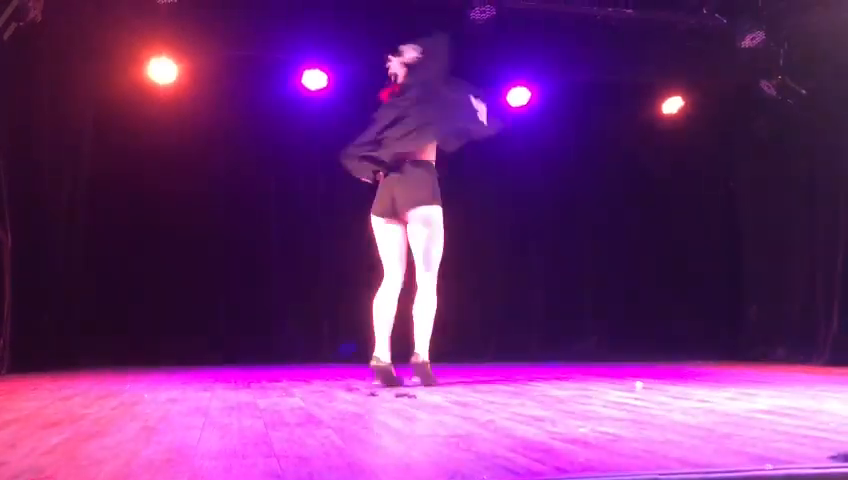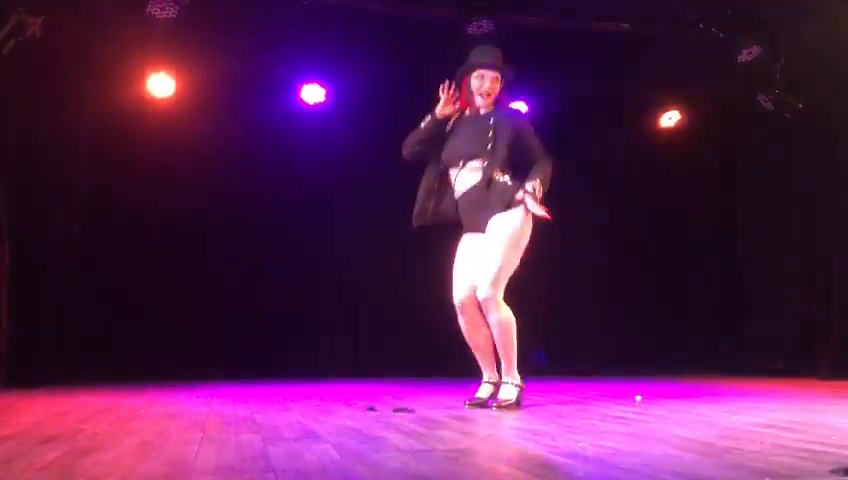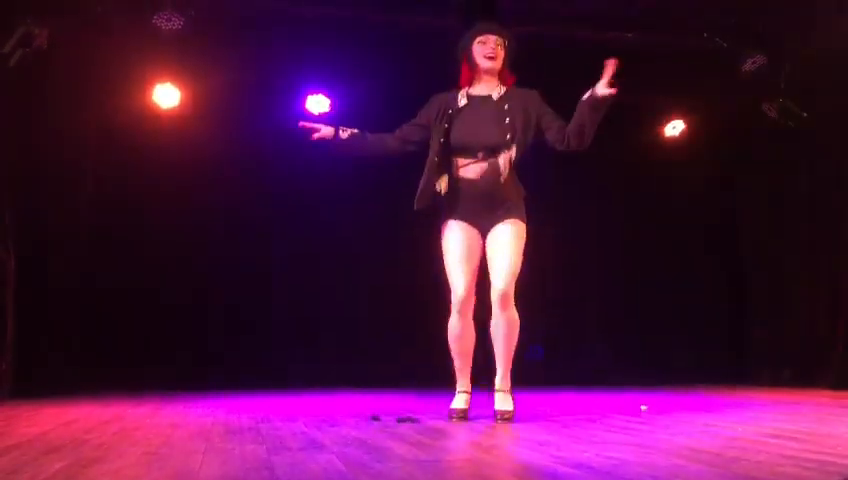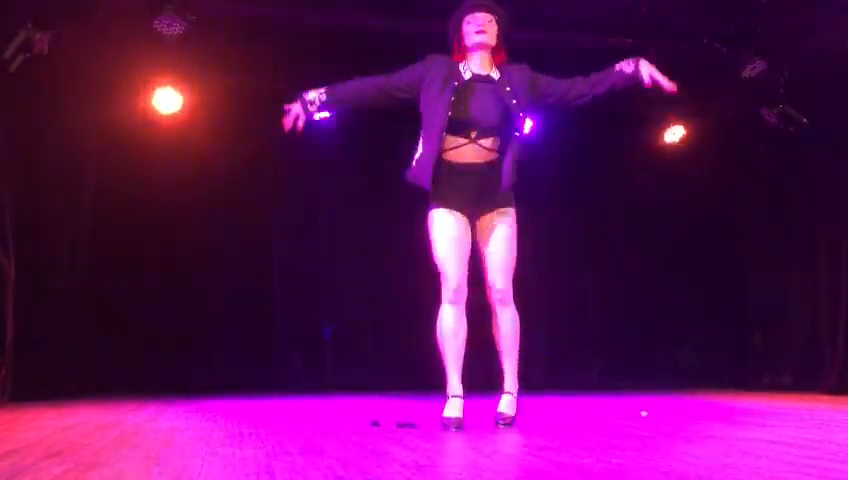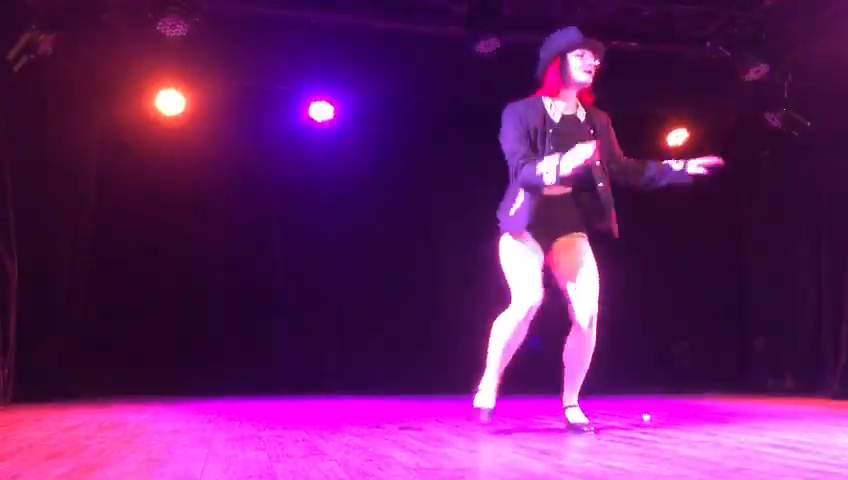
dt=1s
person 1, frame 1
left shoulder: (388, 108)
right shoulder: (434, 89)
left elbow: (353, 156)
right elbow: (438, 44)
right wrist: (414, 56)
left hip: (386, 195)
right hip: (422, 193)
left knee: (392, 280)
right knee: (427, 280)
left ankle: (382, 357)
right ankle: (421, 357)
person 1, frame 2
left shoulder: (509, 118)
right shoulder: (452, 126)
left elbow: (541, 161)
right elbow: (410, 152)
left wrist: (531, 192)
right wrist: (437, 117)
left hip: (506, 212)
right hip: (472, 225)
left knee: (487, 293)
right knee: (463, 301)
left ankle: (511, 379)
right ankle: (490, 378)
person 1, frame 3
left shoulder: (523, 102)
right shoulder: (446, 104)
left elbow: (570, 139)
right elbow: (396, 142)
left wrist: (595, 97)
right wrist: (339, 134)
left hip: (504, 209)
right hip: (460, 211)
left knee: (502, 294)
right knee: (462, 300)
left ankle: (503, 387)
right ankle: (463, 388)
person 1, frame 4
left shoulder: (516, 79)
right shoulder: (436, 71)
left elbow: (575, 90)
right elbow: (378, 88)
left wrist: (631, 71)
right wrist: (317, 99)
left hip: (494, 195)
right hip: (448, 195)
left knee: (501, 293)
right knee: (454, 291)
left ankle: (509, 390)
right ankle: (454, 395)
person 1, frame 5
left shoulder: (596, 121)
right shoulder: (521, 113)
left elbow: (629, 172)
right elbow: (521, 170)
left wrist: (682, 168)
right wrist: (562, 165)
left hip: (568, 227)
right hip: (524, 226)
left knee: (587, 314)
right knee: (527, 301)
left ankle: (571, 403)
right ankle: (489, 386)
